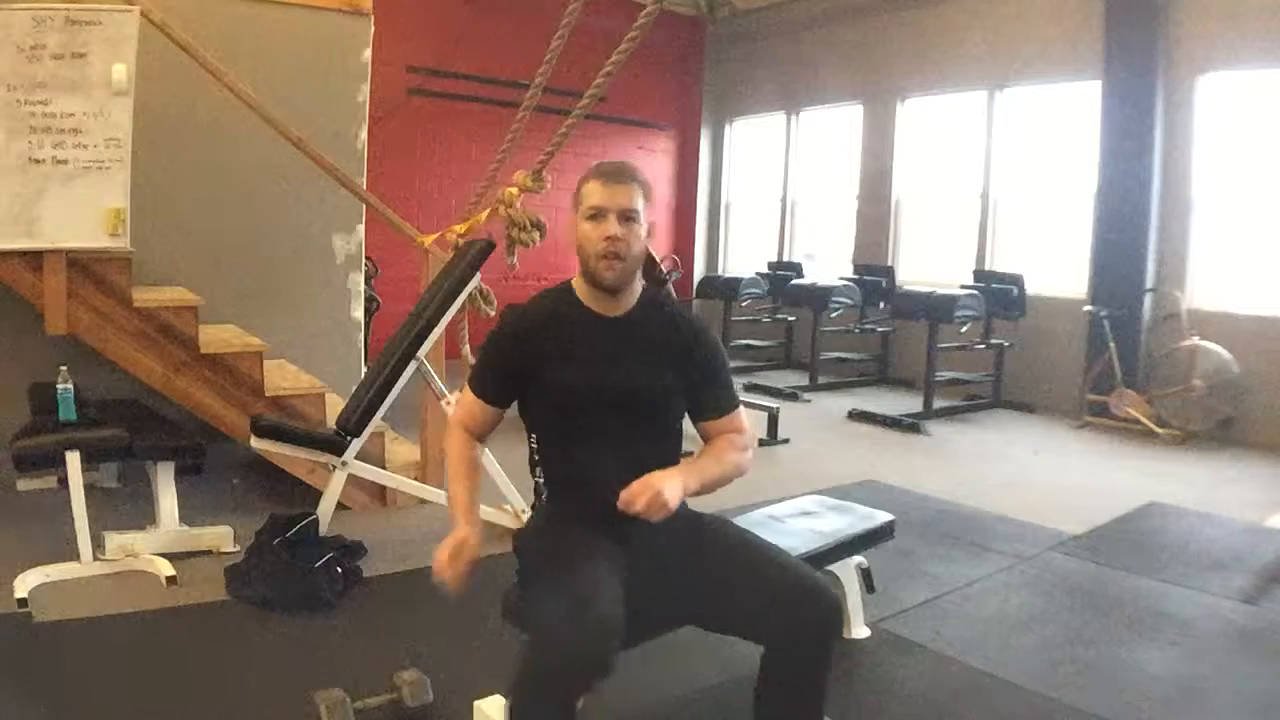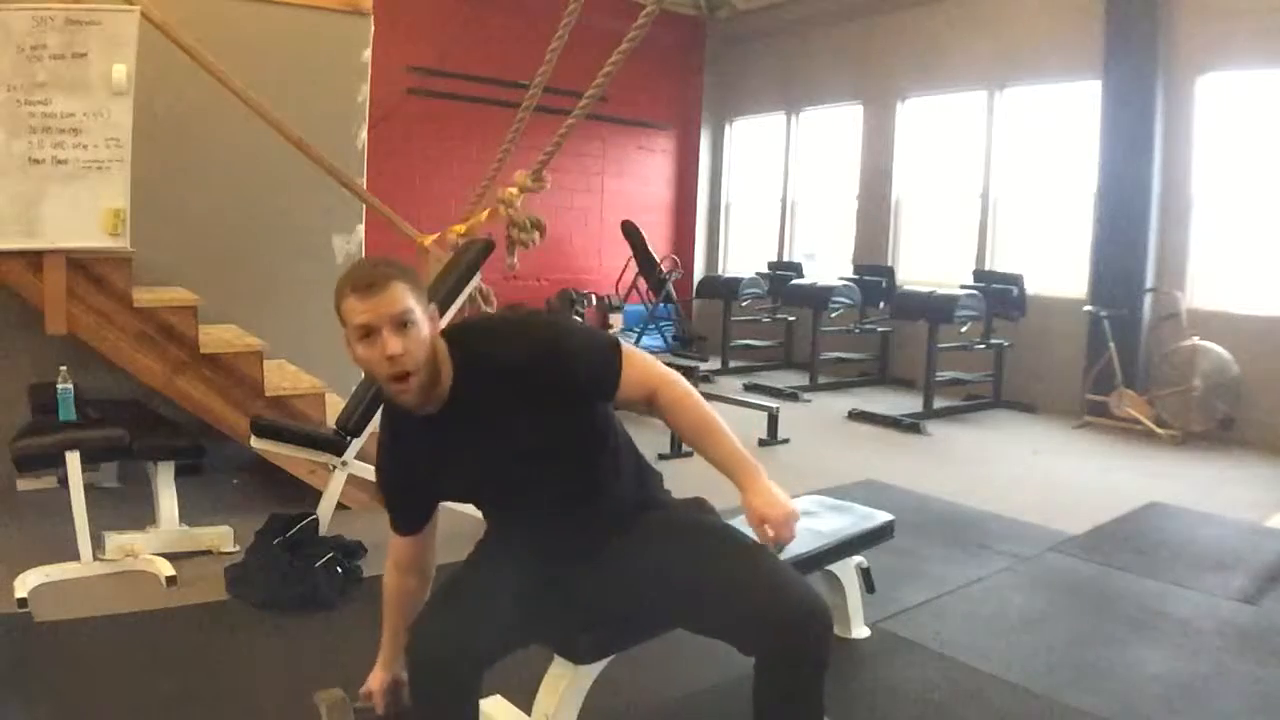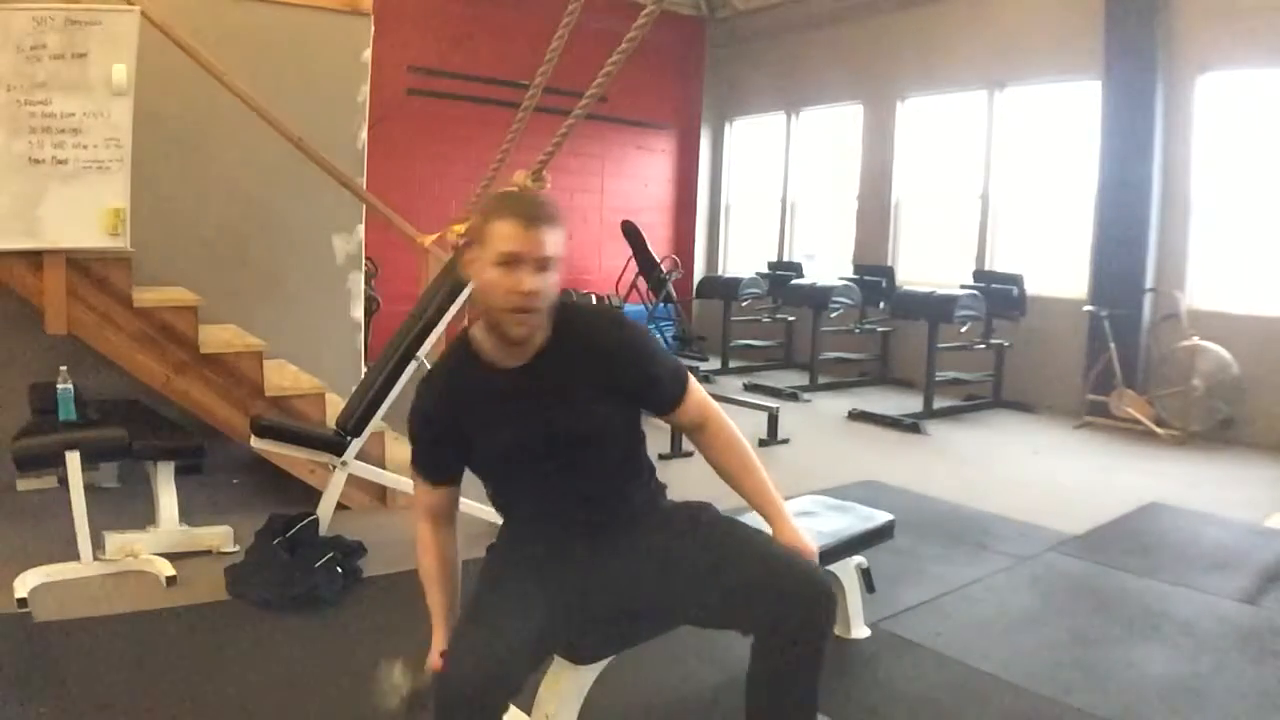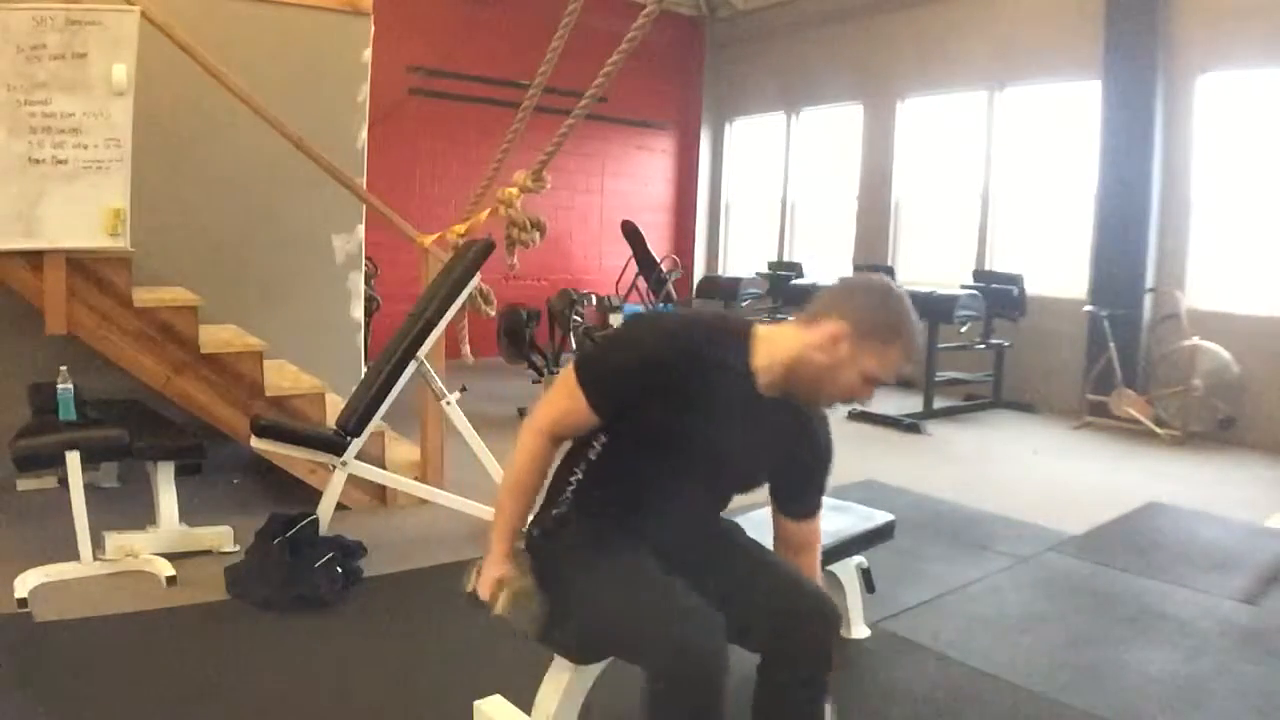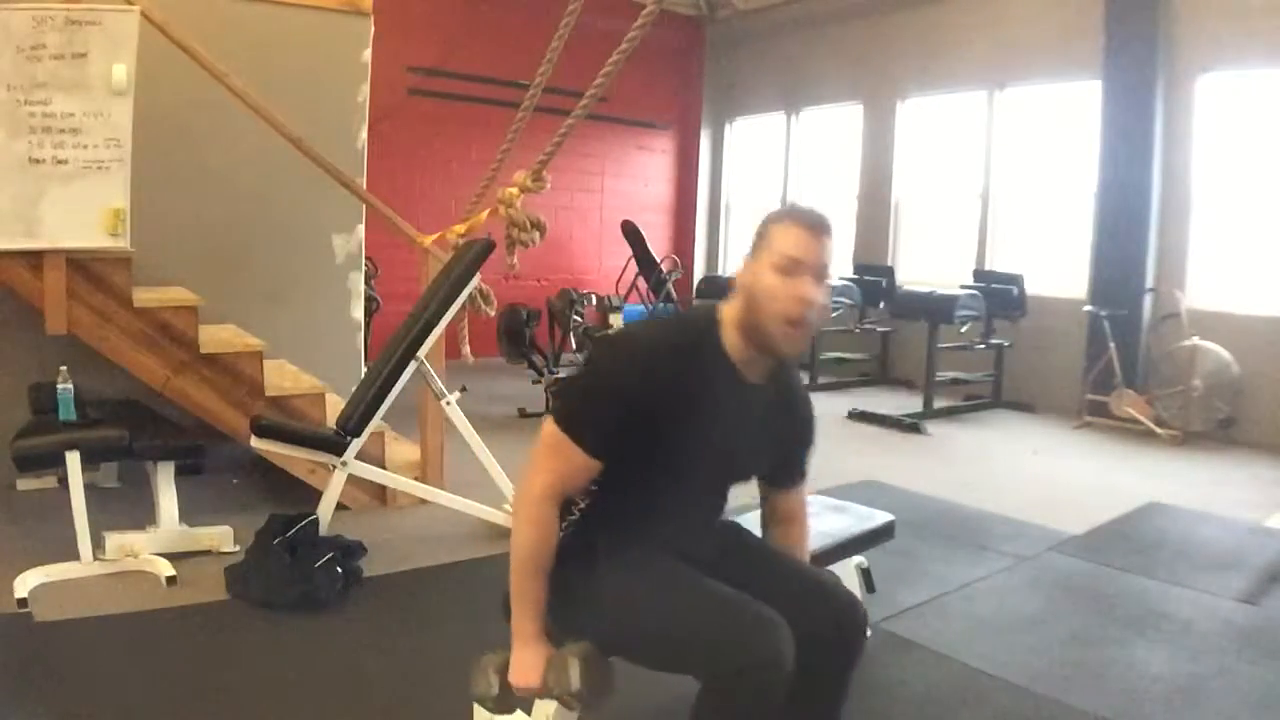
dt=0.7s
person 1, frame 1
left shoulder: (681, 333)
right shoulder: (527, 329)
left elbow: (736, 444)
right elbow: (466, 427)
left wrist: (682, 476)
right wrist: (463, 522)
left hip: (665, 526)
right hip: (570, 531)
left knee: (813, 608)
right knee: (582, 633)
person 1, frame 2
left shoulder: (519, 347)
right shoulder: (400, 447)
left elbow: (657, 385)
right elbow: (409, 565)
left wrist: (752, 481)
right wrist: (388, 661)
left hip: (638, 523)
right hip: (532, 552)
left knee: (799, 620)
right knee: (435, 650)
person 1, frame 3
left shoulder: (613, 343)
right shoulder: (447, 392)
left elbow: (705, 422)
right elbow: (433, 515)
left wrist: (782, 524)
right wrist: (442, 630)
left hip: (643, 529)
right hip: (539, 555)
left knee: (804, 594)
person 1, frame 4
left shoulder: (803, 431)
right shoulder: (674, 346)
left elbow: (798, 545)
right elbow: (546, 427)
left wrist: (811, 682)
right wrist: (500, 555)
right hip: (585, 540)
left knee: (811, 622)
right knee: (691, 641)
person 1, frame 5
left shoulder: (788, 402)
right shoulder: (648, 358)
left elbow: (785, 516)
right elbow: (542, 491)
right wrist: (529, 639)
right hip: (595, 560)
left knee: (836, 618)
right knee: (754, 645)
